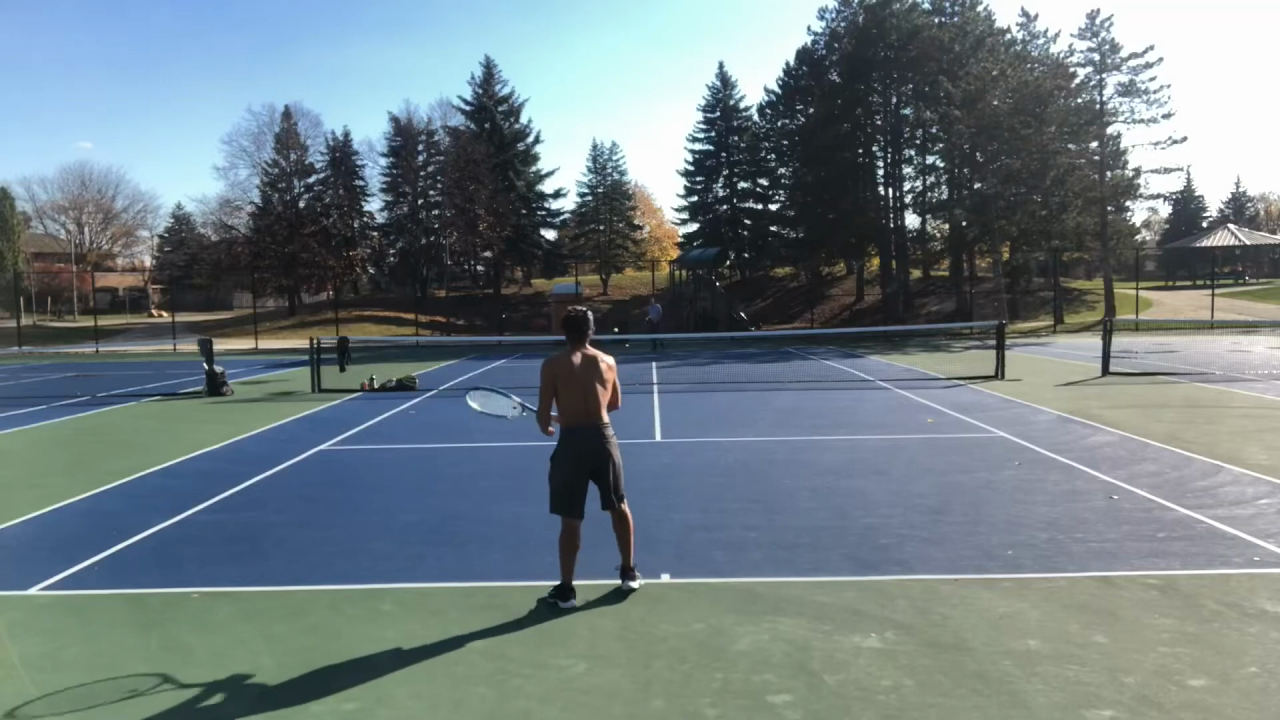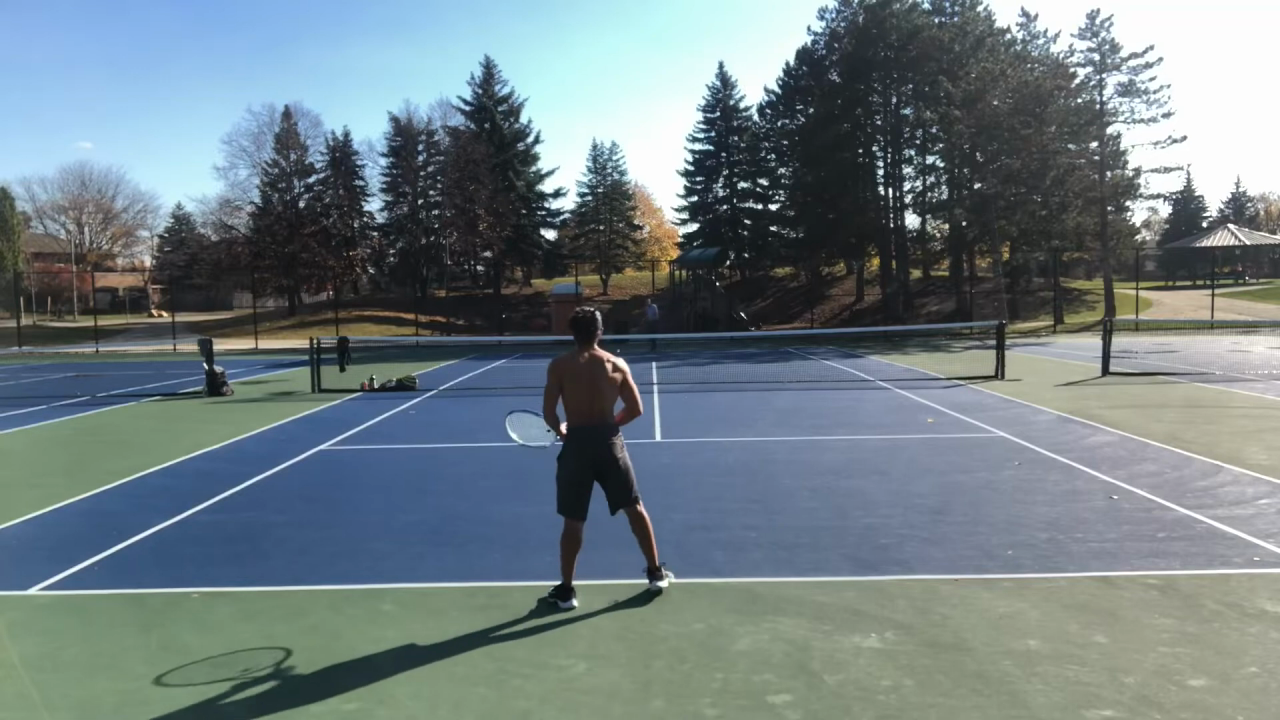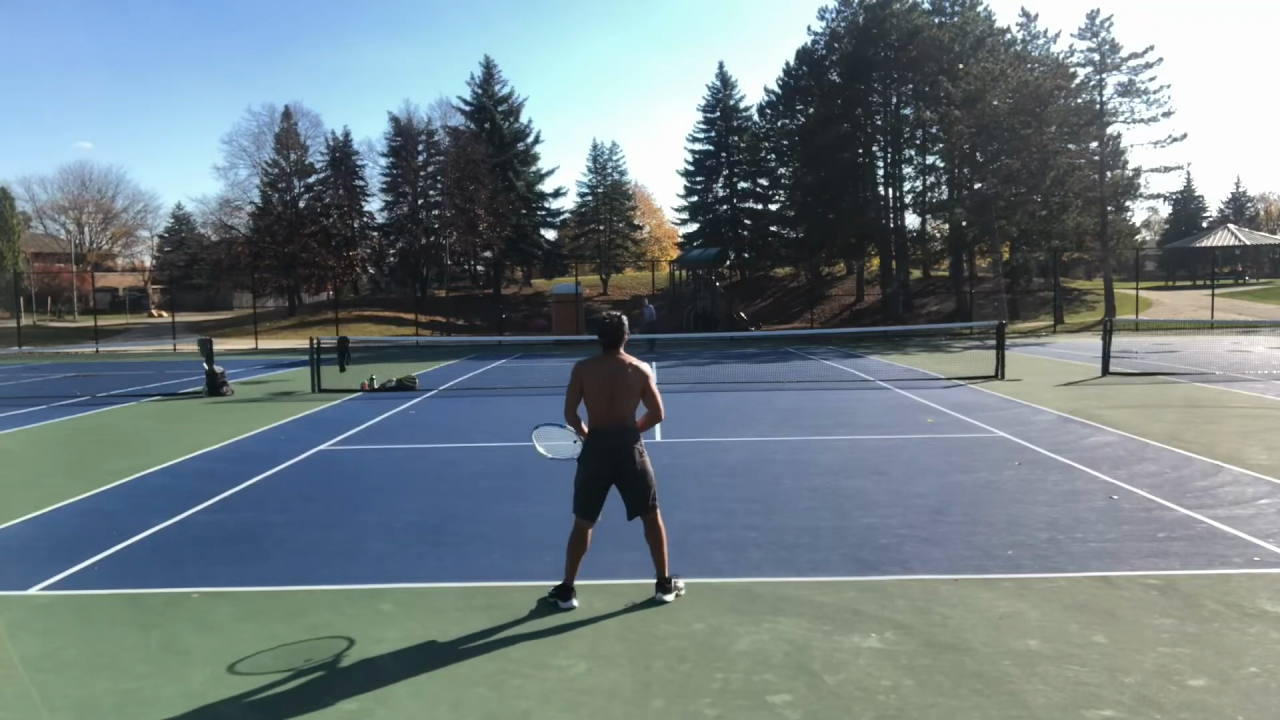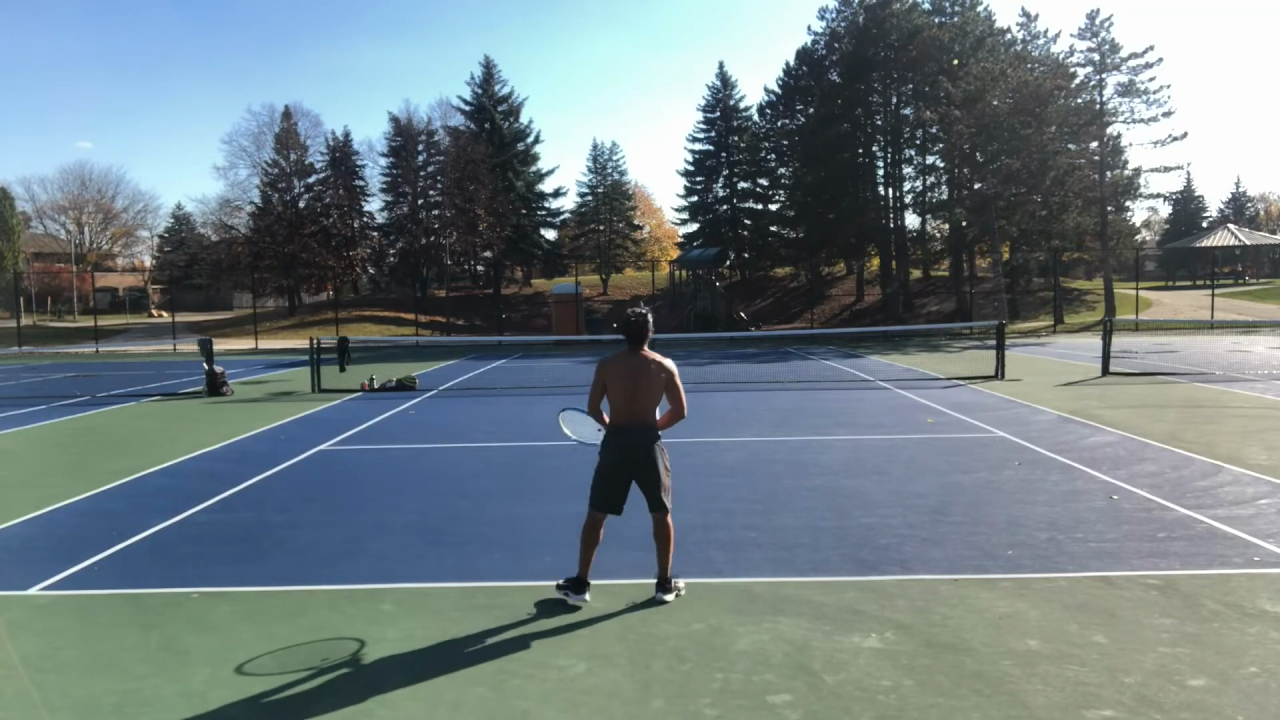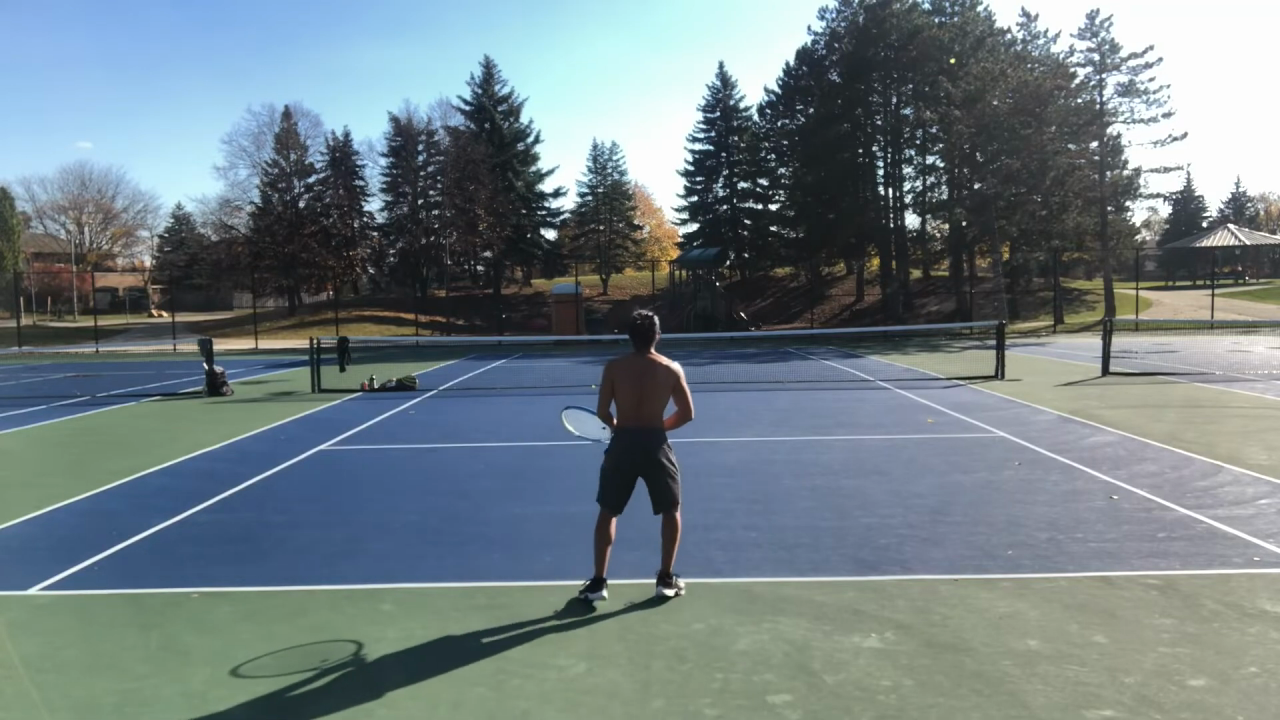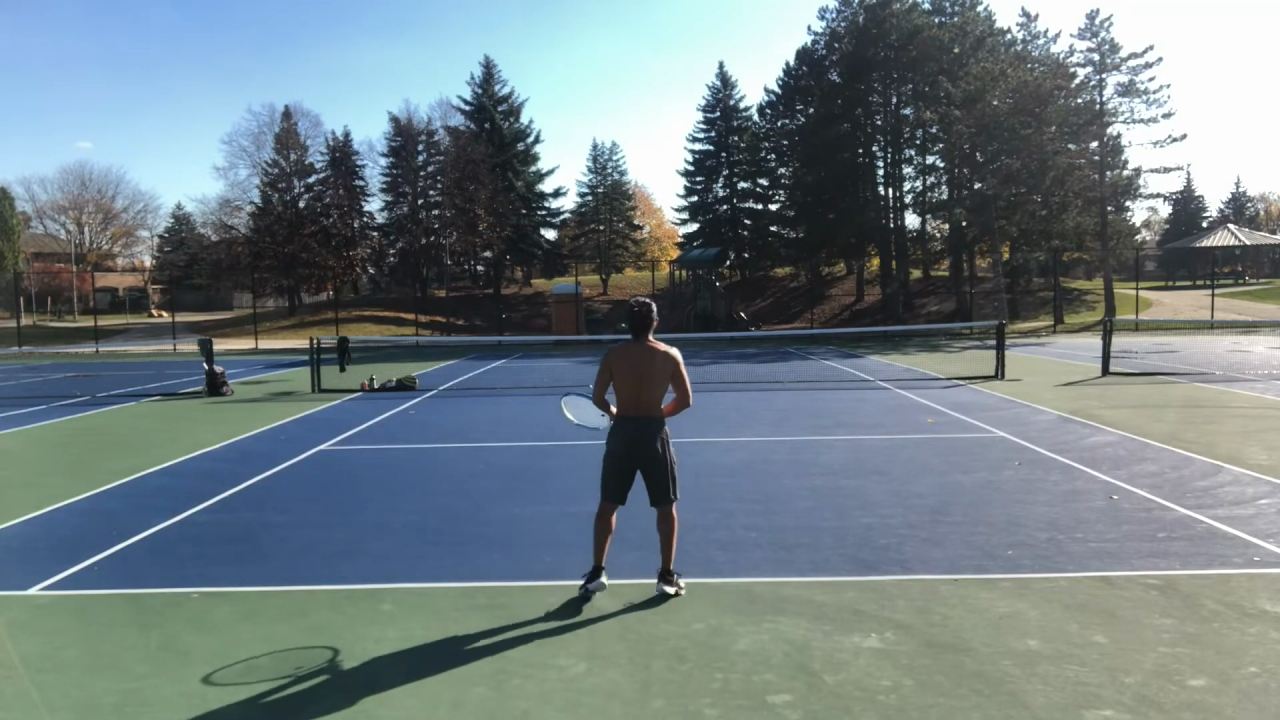
dt=0.2s
person 1, frame 1
left shoulder: (553, 365)
right shoulder: (608, 362)
left elbow: (543, 414)
left wrist: (547, 426)
left hip: (572, 442)
right hip: (604, 438)
left knee: (571, 520)
right knee: (619, 506)
left ankle: (566, 589)
right ankle: (628, 571)
person 1, frame 2
left shoulder: (559, 365)
right shoulder: (617, 365)
left elbow: (548, 412)
right elbow: (635, 409)
left wrist: (561, 431)
left hip: (577, 443)
right hip: (609, 440)
left knee: (573, 521)
right knee: (634, 507)
left ankle: (566, 589)
right ankle: (655, 571)
person 1, frame 3
left shoulder: (583, 369)
right shoulder: (640, 370)
left elbow: (569, 414)
right elbow: (657, 415)
left hip: (595, 448)
right hip: (628, 446)
left knee: (582, 522)
right knee: (651, 515)
left ankle: (567, 589)
right ankle: (664, 583)
person 1, frame 4
left shoulder: (607, 365)
right shoulder: (665, 366)
left elbow: (593, 409)
right elbow: (680, 411)
left hip: (616, 442)
right hip: (648, 443)
left knee: (596, 515)
right knee: (662, 514)
left ankle: (580, 582)
right ankle: (665, 583)
person 1, frame 5
left shoulder: (614, 367)
right shoulder: (672, 369)
left elbow: (602, 412)
right elbow: (687, 414)
left hip: (622, 444)
right hip: (654, 444)
left knee: (606, 514)
right knee: (671, 511)
left ankle: (598, 582)
right ankle: (666, 579)
person 1, frame 6
left shoulder: (612, 355)
right shoulder: (670, 356)
left elbow: (598, 398)
right elbow: (685, 400)
left hip: (622, 432)
right hip: (653, 433)
left knee: (608, 505)
right knee: (666, 506)
left ankle: (597, 571)
right ankle: (667, 575)
